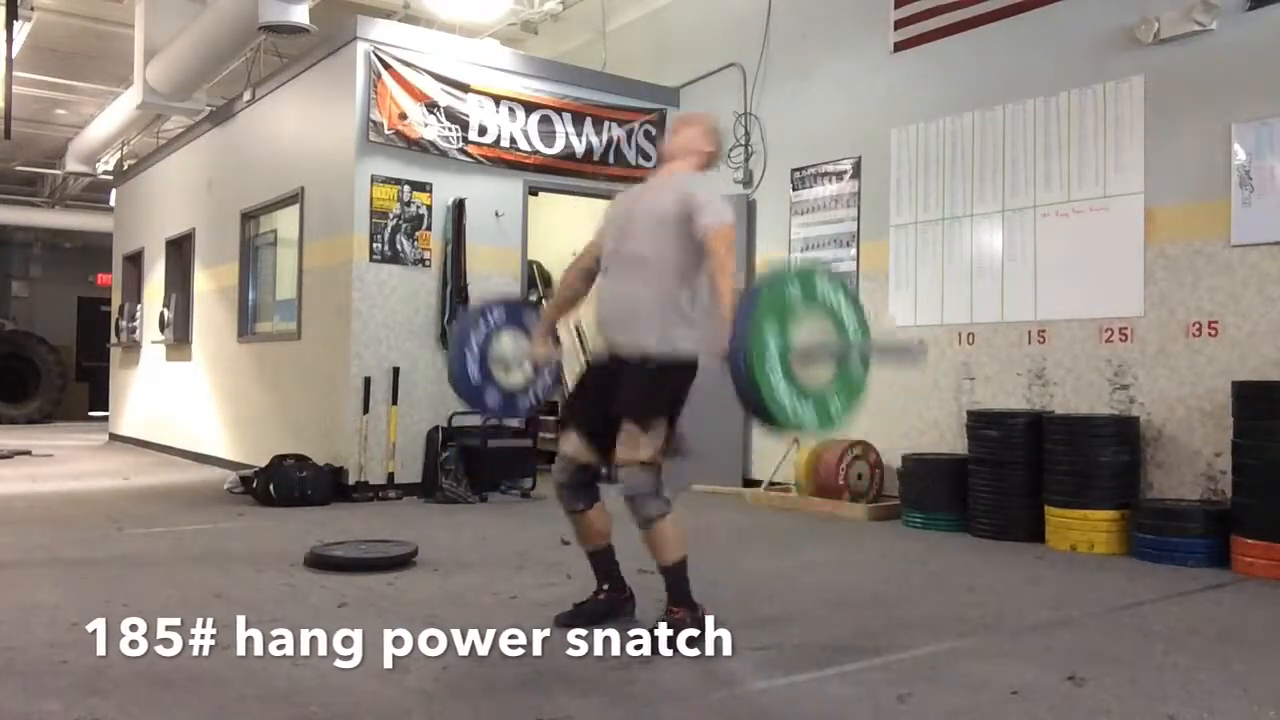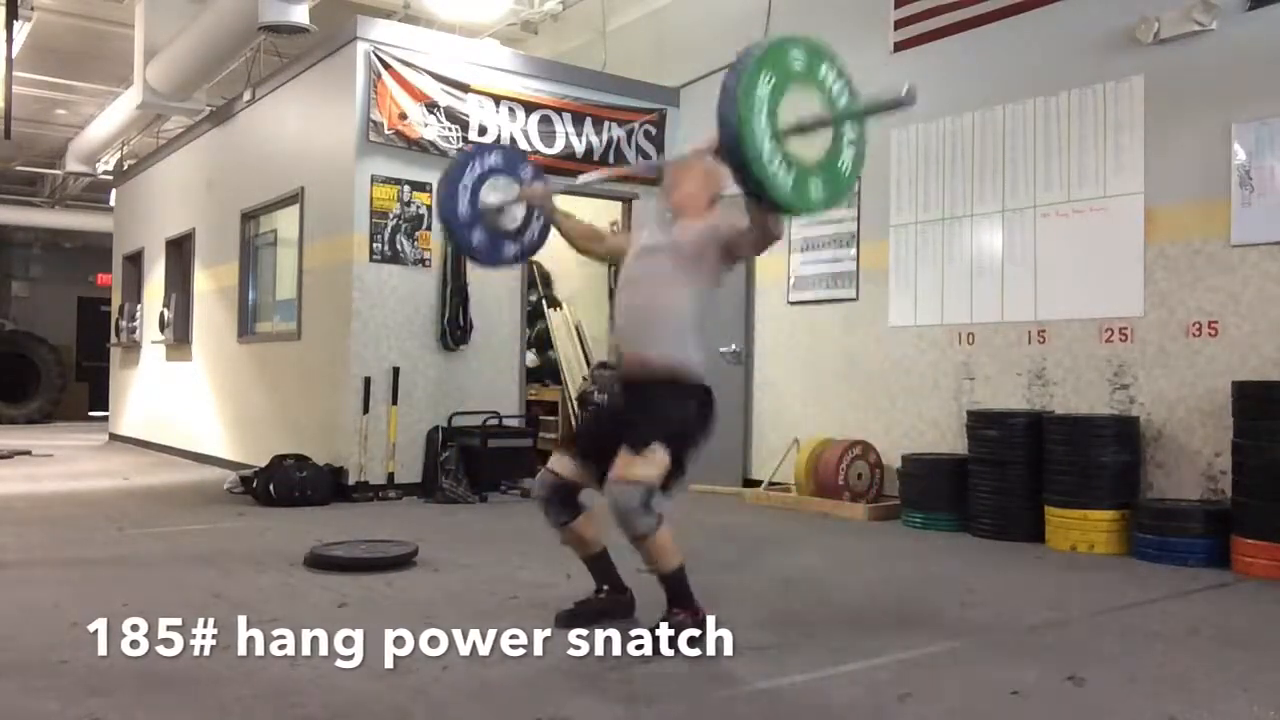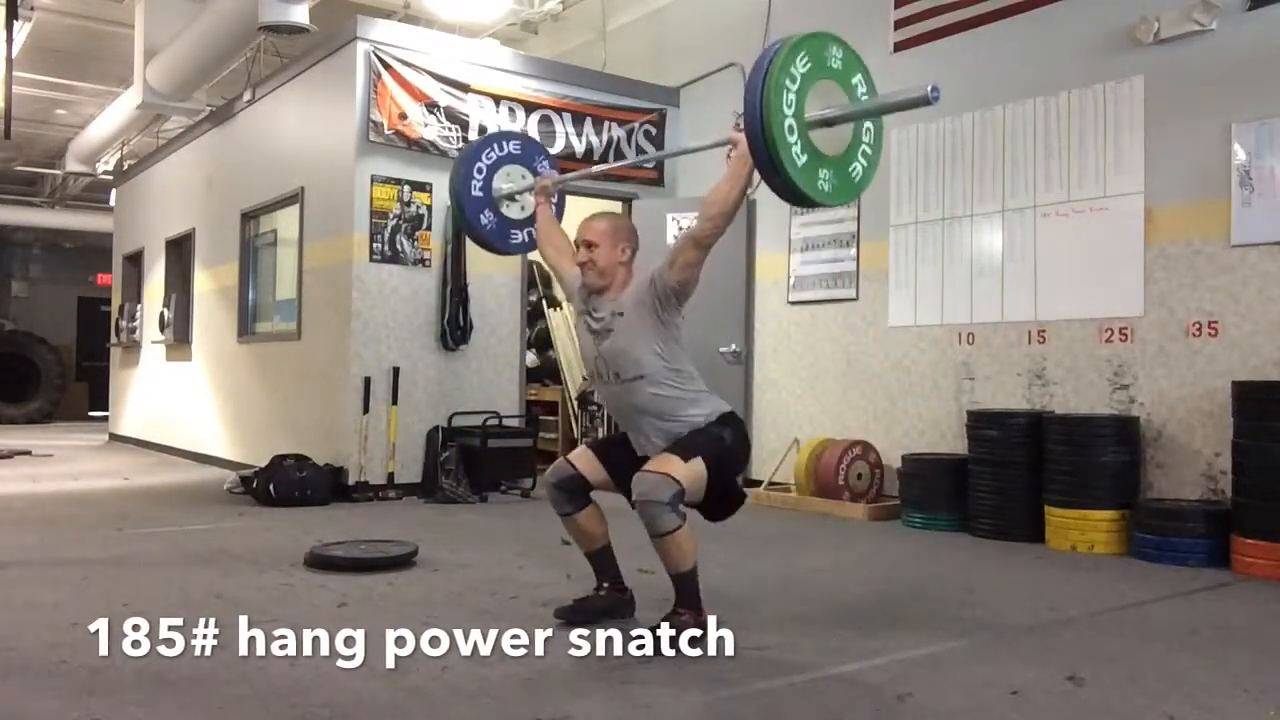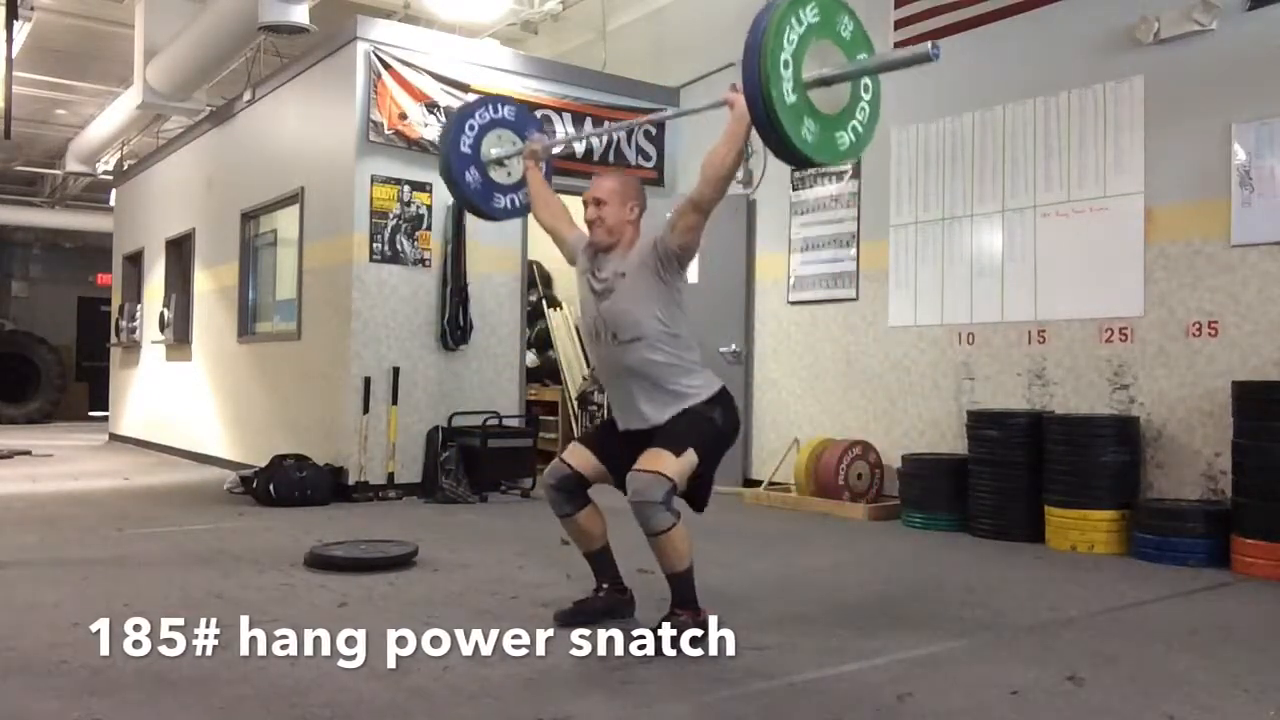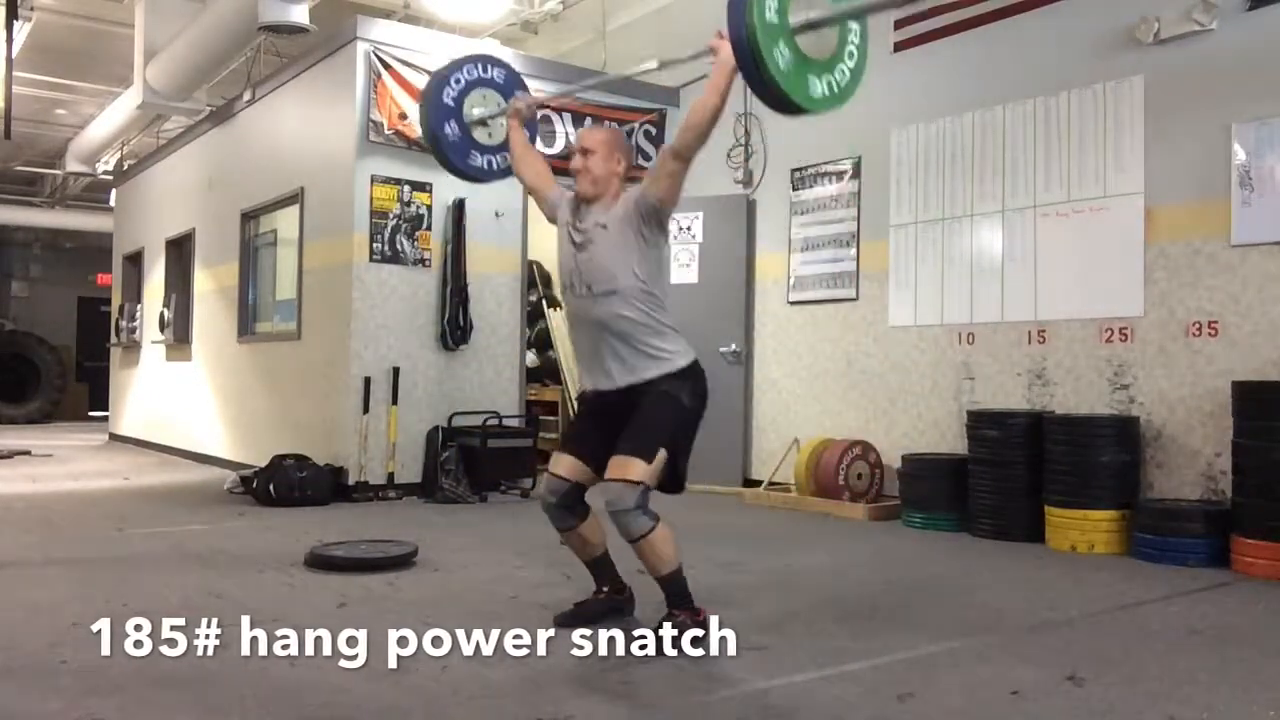
dt=0.3s
person 1, frame 1
left shoulder: (696, 195)
right shoulder: (629, 201)
left elbow: (722, 258)
right elbow: (584, 268)
left wrist: (732, 326)
right wrist: (544, 329)
left hip: (662, 360)
right hip: (613, 360)
left knee: (638, 482)
right knee: (570, 474)
left ankle: (684, 610)
right ankle: (612, 591)
person 1, frame 2
left shoulder: (716, 231)
right shoulder: (651, 234)
left elbow: (763, 231)
right elbow: (594, 241)
right wrist: (547, 205)
left hip: (676, 389)
right hip: (626, 391)
left knee: (625, 496)
right knee: (552, 487)
left ankle: (686, 612)
right ankle: (611, 591)
person 1, frame 3
left shoulder: (654, 296)
right shoulder: (583, 293)
left elbow: (704, 231)
right elbow: (553, 248)
left wrist: (745, 159)
right wrist: (541, 201)
left hip: (709, 433)
right hip: (643, 438)
left knee: (654, 489)
right knee: (562, 479)
left ankle: (690, 612)
right ankle: (613, 589)
person 1, frame 4
left shoulder: (658, 257)
right shoulder: (586, 257)
left elbow: (705, 195)
right elbow: (549, 214)
left wrist: (742, 118)
right wrist: (532, 166)
left hip: (697, 409)
right hip: (633, 415)
left knee: (648, 489)
right knee: (561, 480)
left ankle: (689, 614)
right ankle: (612, 591)
person 1, frame 5
left shoulder: (639, 210)
right shoulder: (568, 212)
left elbow: (684, 145)
right elbow: (531, 172)
left wrist: (727, 65)
right wrist: (515, 125)
left hip: (665, 381)
right hip: (604, 389)
left knee: (623, 496)
right knee: (557, 492)
left ankle: (687, 614)
right ankle: (612, 591)
